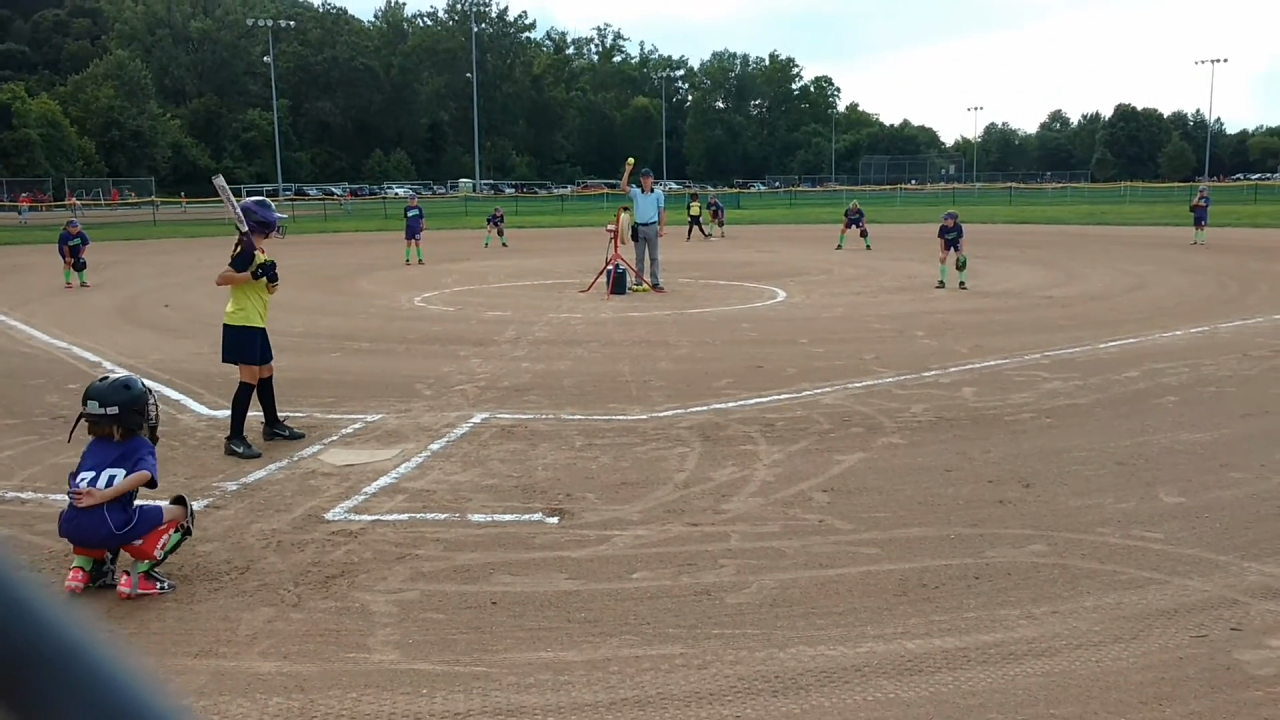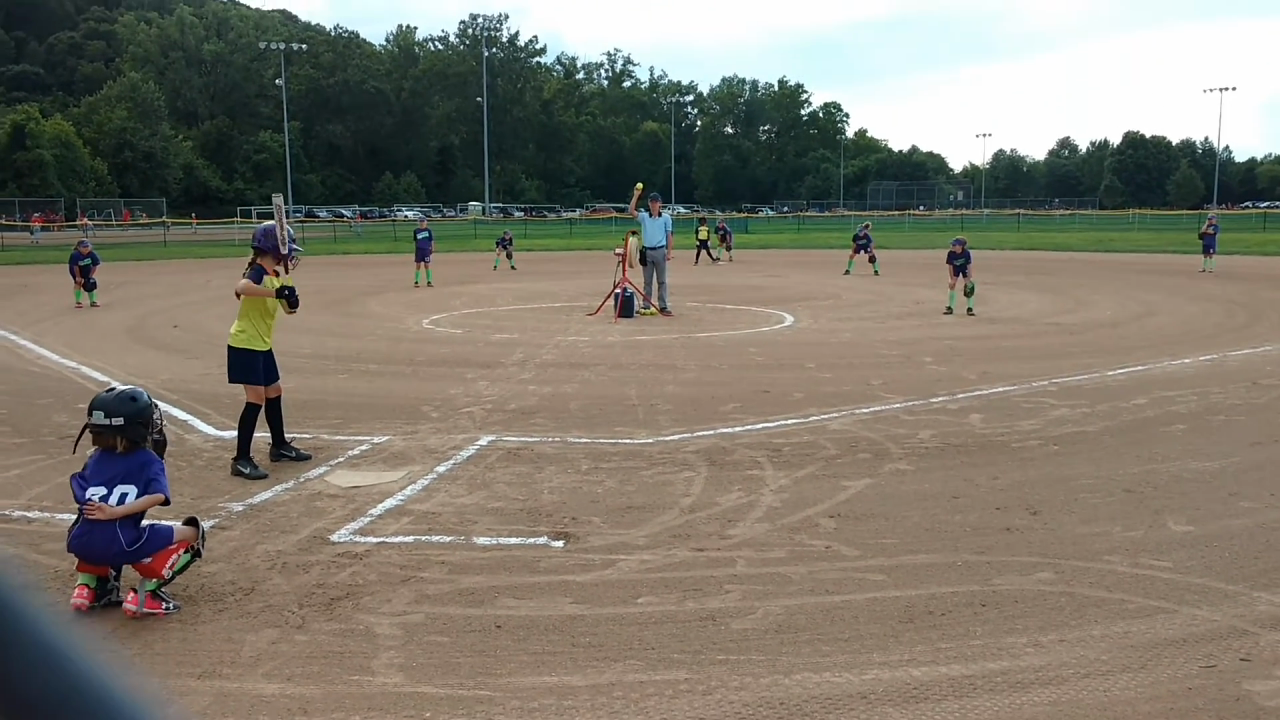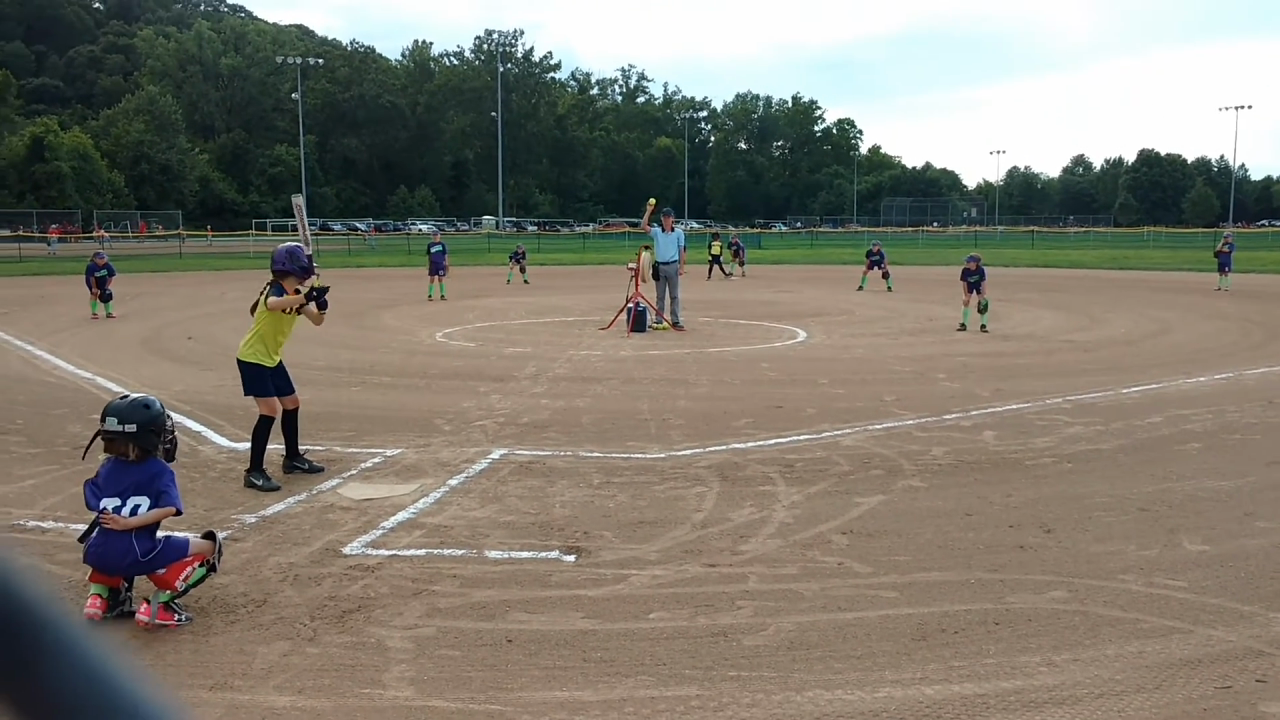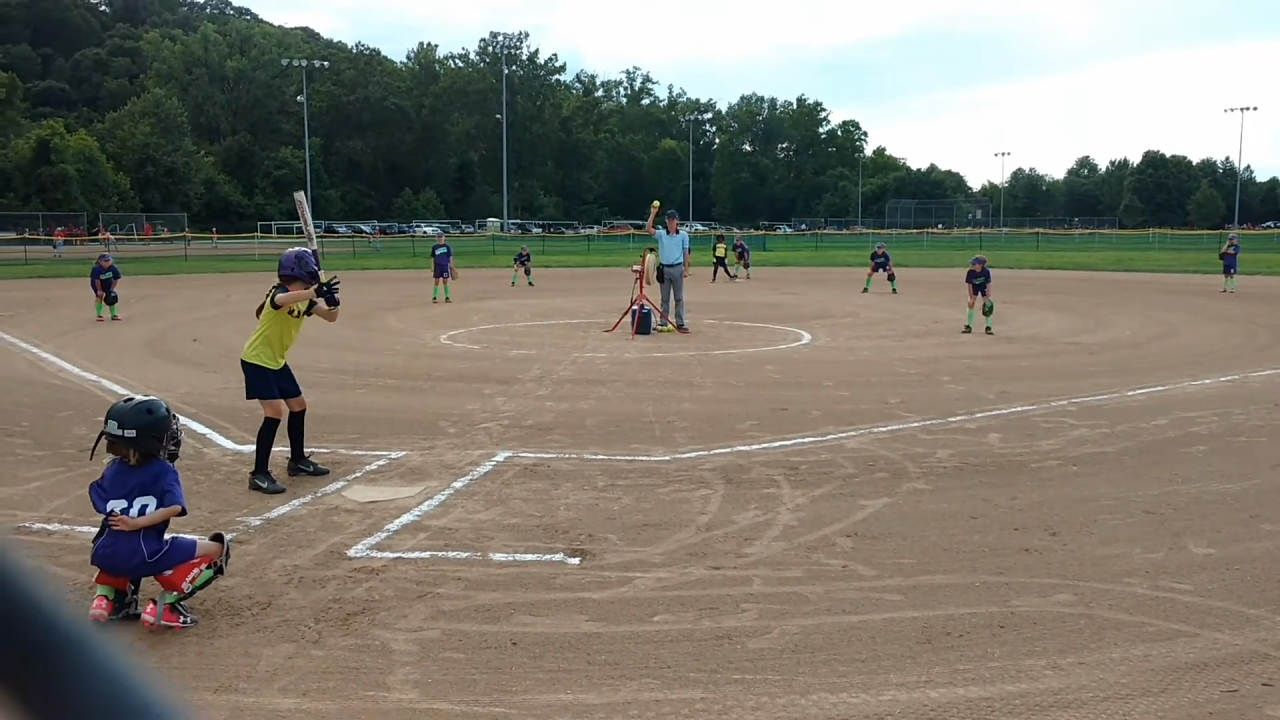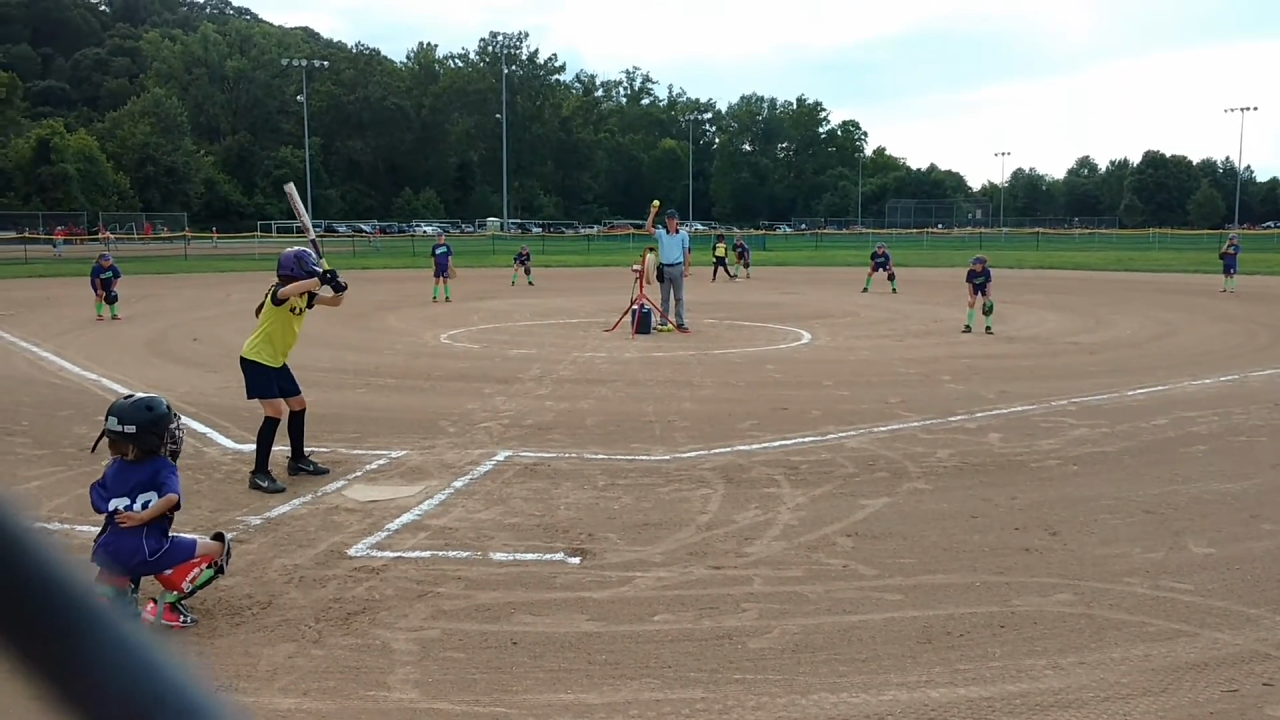
dt=0.2s
person 1, frame 1
left shoulder: (259, 252)
right shoulder: (248, 250)
left elbow: (271, 289)
right elbow: (221, 279)
left wrist: (272, 277)
right wrist: (253, 275)
left hip: (256, 322)
right hip: (242, 323)
left knee: (266, 373)
right knee: (250, 378)
left ankle: (273, 425)
right ankle: (235, 439)
person 1, frame 2
left shoulder: (276, 275)
right shoulder: (258, 271)
left elbow: (289, 309)
right elbow: (241, 288)
left wrist: (292, 300)
right wrist: (277, 291)
left hip: (262, 344)
right hip: (244, 344)
left knee: (274, 392)
right knee: (256, 398)
left ankle: (279, 446)
right ankle: (241, 460)
person 1, frame 3
left shoulder: (296, 293)
right shoulder: (275, 290)
left elbow: (318, 320)
right elbow: (273, 305)
left wrist: (321, 304)
right wrist: (306, 298)
left hip: (272, 358)
right hip: (253, 359)
left knee: (291, 404)
right knee: (270, 410)
left ankle: (293, 458)
right ankle: (254, 472)
person 1, frame 4
left shoulder: (304, 299)
right shoulder: (280, 293)
left elbow: (331, 316)
right elbow: (282, 301)
left wrist: (332, 300)
right wrist: (316, 291)
left hip: (276, 361)
right hip: (257, 361)
left knee: (298, 406)
right knee: (275, 412)
left ankle: (298, 460)
right ankle: (259, 474)
person 1, frame 5
left shoulder: (303, 295)
right shoulder: (279, 291)
left elbow: (335, 301)
right elbow: (287, 291)
left wrist: (338, 287)
right wrist: (319, 281)
left hip: (275, 360)
right hip: (256, 359)
left knee: (298, 405)
right knee: (275, 412)
left ankle: (298, 460)
right ankle: (259, 473)
person 2, frame 1
left shoulder: (93, 445)
right shoulder: (142, 446)
left elbow: (76, 485)
right elbow: (144, 476)
right wrist: (104, 496)
left hip: (72, 528)
right hip: (110, 529)
right knee: (181, 511)
left ankle: (83, 569)
right ankle: (139, 574)
person 2, frame 2
left shoulder: (95, 458)
right shoulder: (149, 461)
left elbow: (81, 495)
right elbow: (158, 497)
right wrist: (115, 512)
left hip: (82, 544)
right hip: (121, 546)
right knee: (192, 533)
left ankle: (87, 586)
right ankle: (146, 593)
person 2, frame 3
left shoulder: (107, 466)
right shoulder: (160, 471)
left elbow: (94, 503)
right elbow: (169, 509)
right wrist: (129, 523)
left hip: (98, 554)
right hip: (136, 557)
right knee: (209, 546)
left ankle: (101, 596)
right ankle: (159, 604)
person 2, frame 4
left shoulder: (112, 469)
right shoulder: (164, 471)
left elbow: (101, 504)
right elbow: (174, 507)
right wrist: (139, 523)
left hip: (105, 555)
right hip: (144, 558)
right knee: (217, 549)
left ankle: (107, 597)
right ankle: (166, 604)
person 2, frame 5
left shoulder: (112, 467)
right shoulder: (163, 466)
left elbow: (100, 506)
right elbow: (171, 498)
right wrist: (141, 517)
left hip: (108, 553)
right hip: (146, 556)
right knee: (217, 548)
left ankle: (109, 595)
right ankle: (167, 602)
